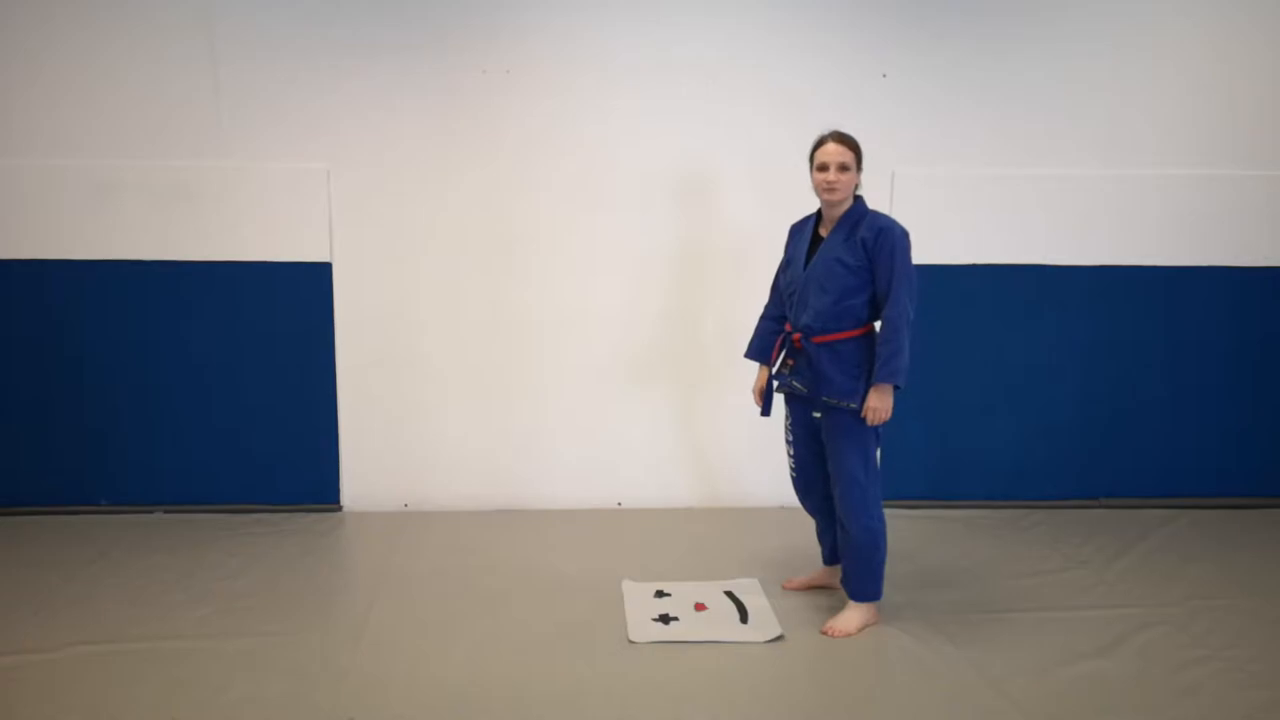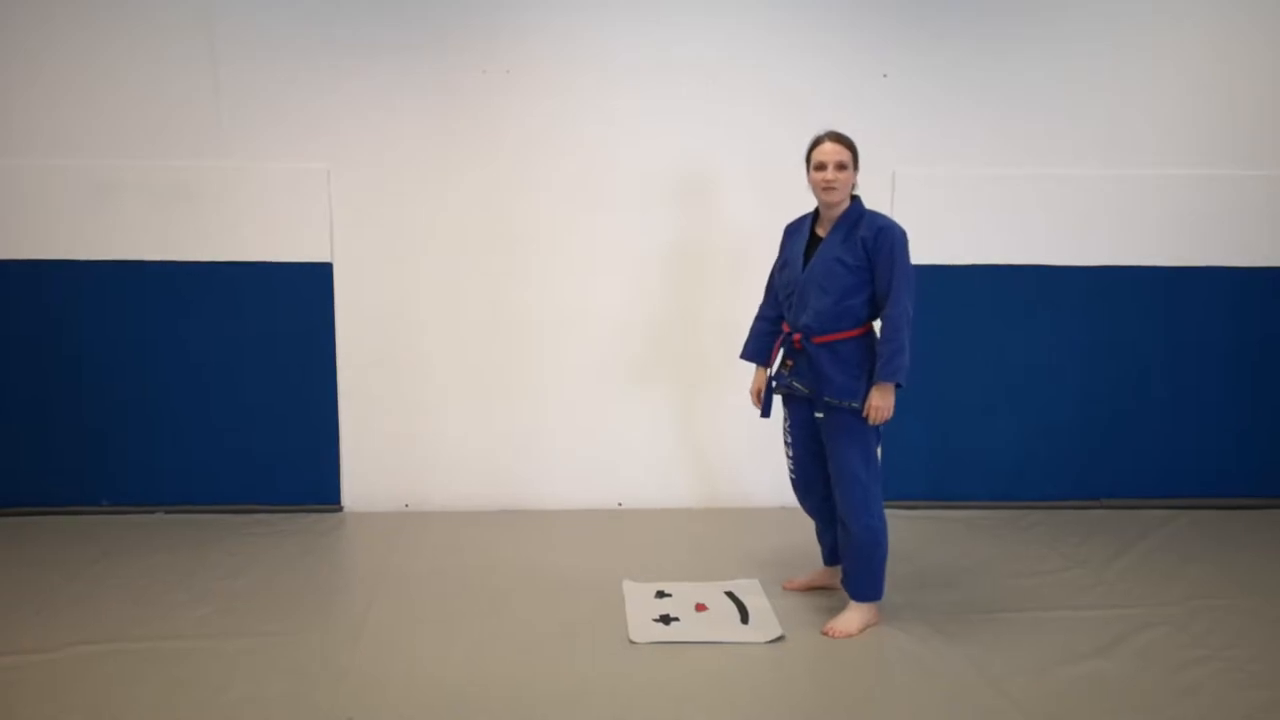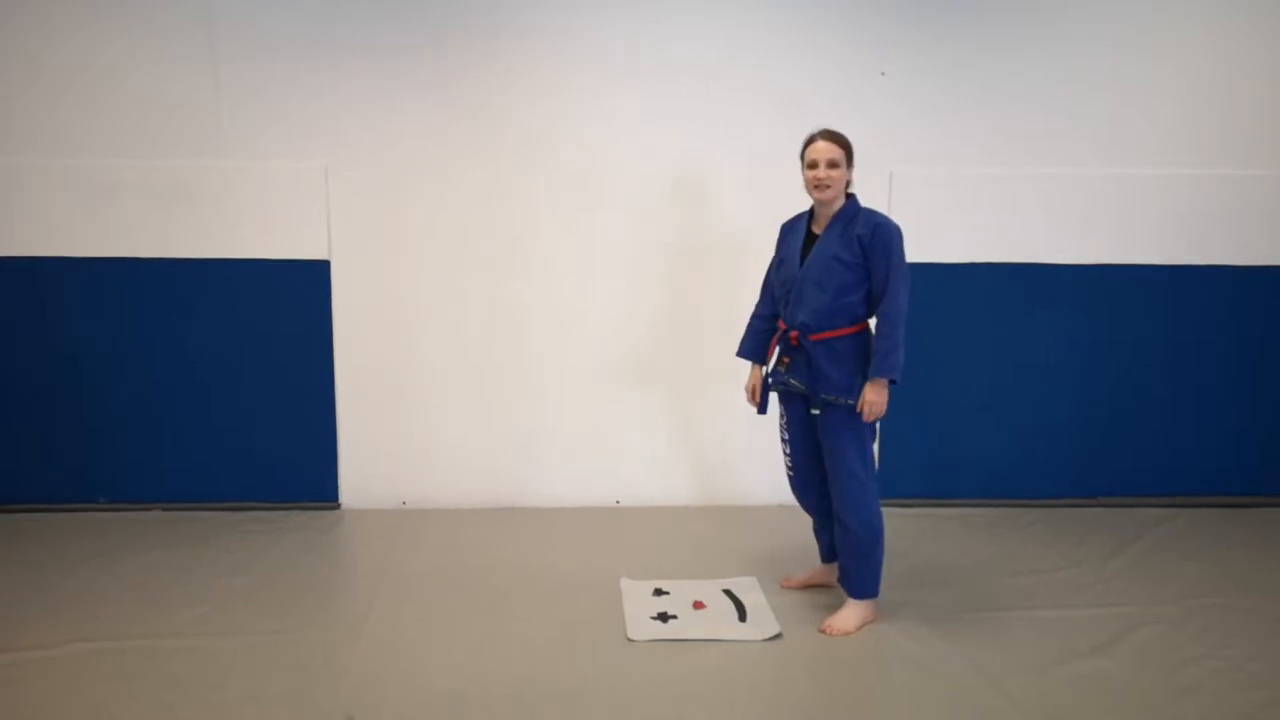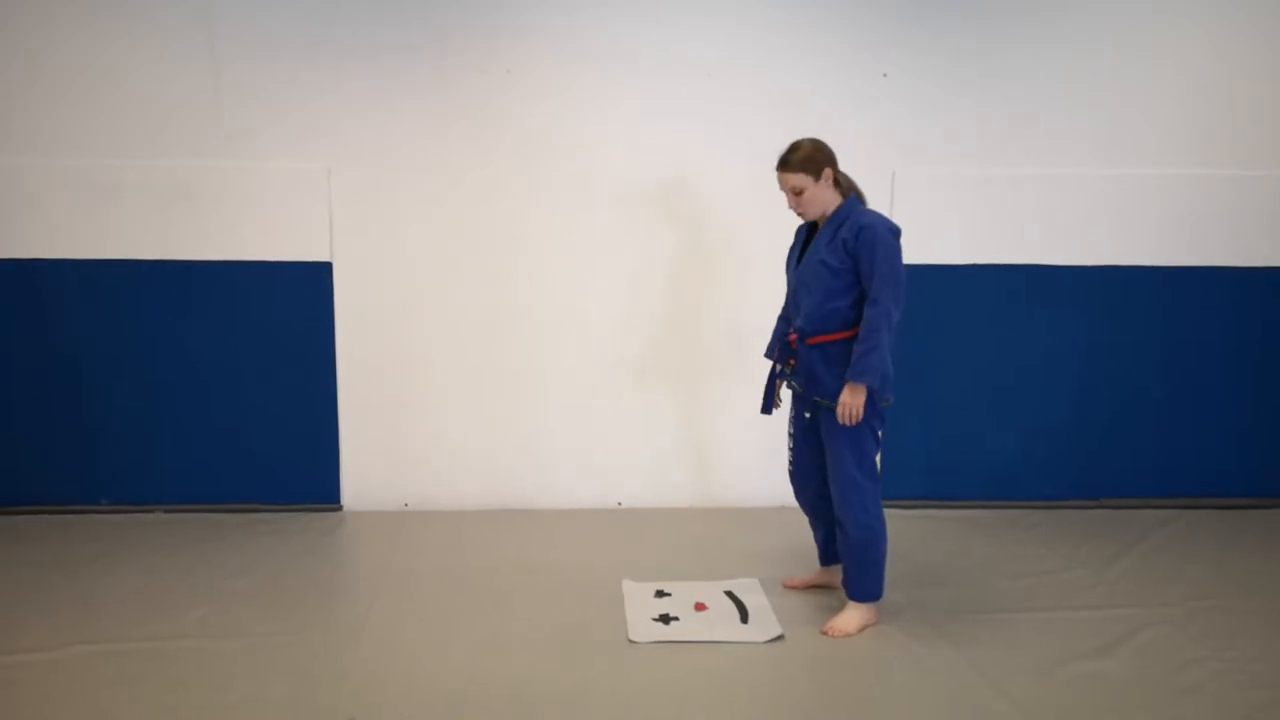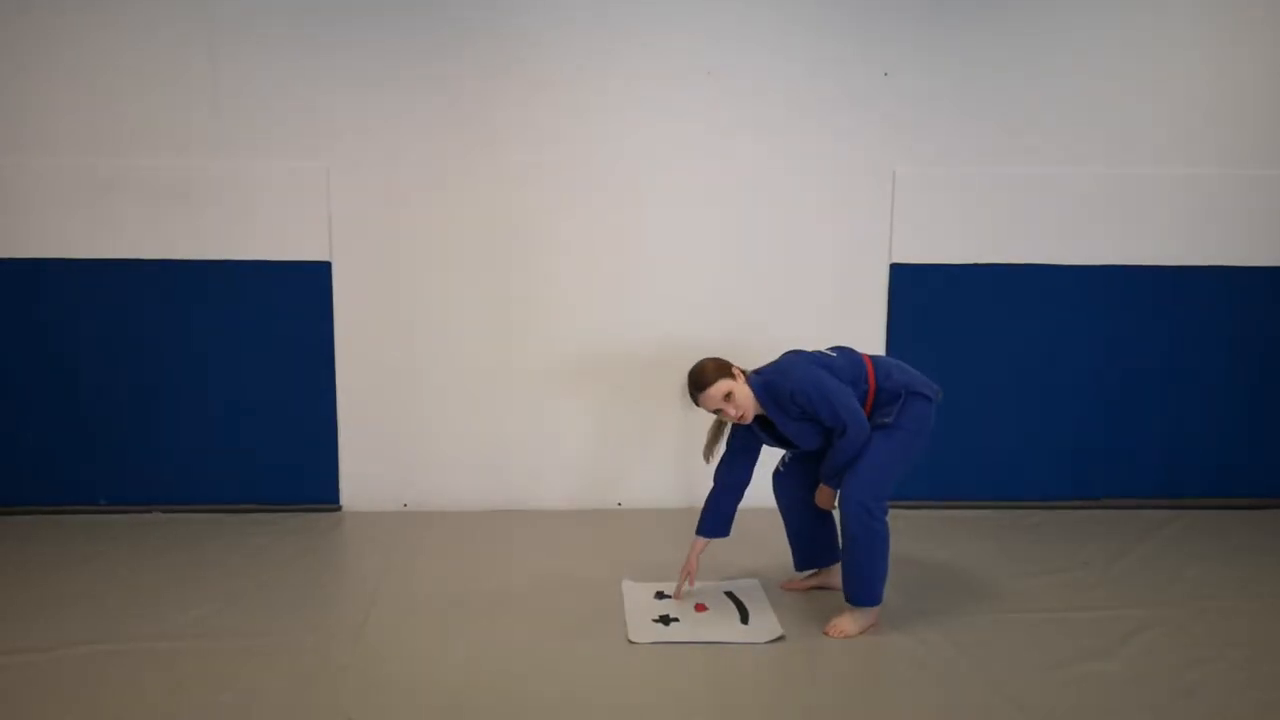
dt=1s
person 1, frame 1
left shoulder: (882, 233)
right shoulder: (800, 232)
left elbow: (897, 314)
right elbow: (778, 302)
left wrist: (885, 384)
right wrist: (765, 363)
left hip: (850, 376)
right hip: (803, 373)
left knee: (854, 489)
right knee: (811, 481)
left ankle: (865, 600)
right ankle: (834, 566)
person 1, frame 2
left shoulder: (880, 233)
right shoulder: (795, 232)
left elbow: (896, 313)
right elbow: (773, 302)
left wrist: (886, 383)
right wrist: (762, 364)
left hip: (848, 375)
right hip: (799, 372)
left knee: (854, 488)
right knee: (810, 481)
left ankle: (865, 600)
right ankle: (834, 566)
person 1, frame 3
left shoulder: (875, 230)
right shoulder: (792, 231)
left elbow: (891, 310)
right elbow: (770, 300)
left wrist: (880, 379)
right wrist: (758, 363)
left hip: (845, 372)
right hip: (796, 370)
left knee: (851, 484)
right knee: (808, 479)
left ankle: (862, 598)
right ankle: (832, 564)
person 1, frame 4
left shoulder: (871, 230)
right shoulder: (810, 233)
left elbow: (882, 311)
left wrist: (858, 384)
right wrist: (780, 364)
left hip: (852, 376)
right hip: (810, 376)
left knee: (851, 487)
right knee: (808, 478)
left ankle: (864, 602)
right ankle: (834, 567)
person 1, frame 5
left shoulder: (792, 380)
right shoulder: (748, 423)
left elbow: (854, 427)
right elbow: (729, 481)
left wrist: (829, 482)
right wrist: (694, 555)
left hip: (904, 402)
right hip: (861, 406)
left knee: (859, 495)
right knee: (793, 479)
left ankle: (866, 608)
right ankle: (829, 569)
